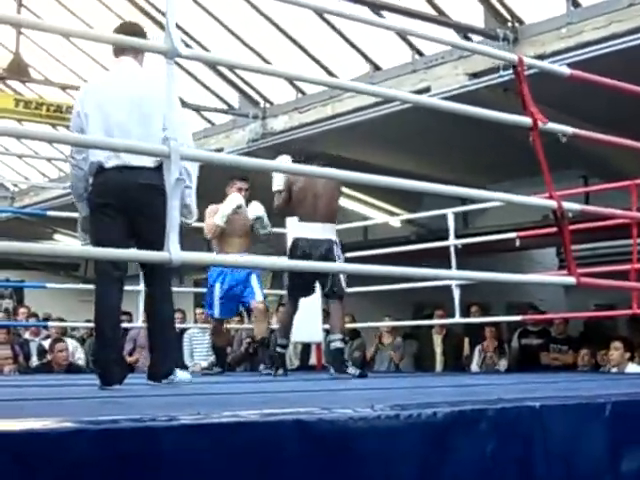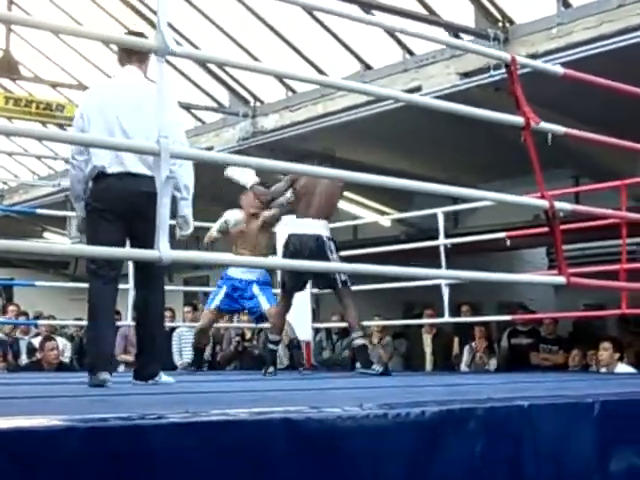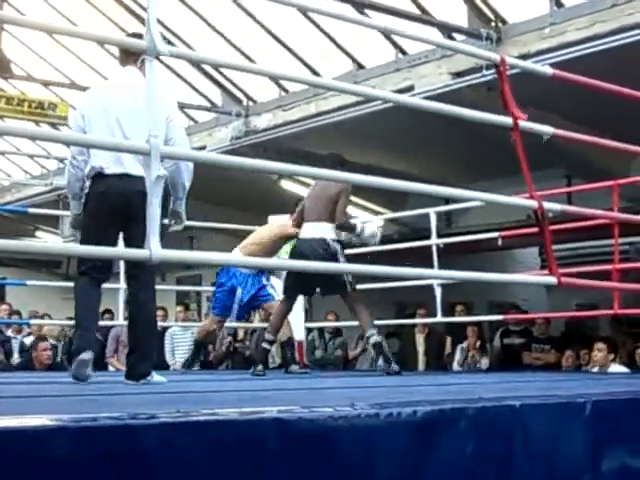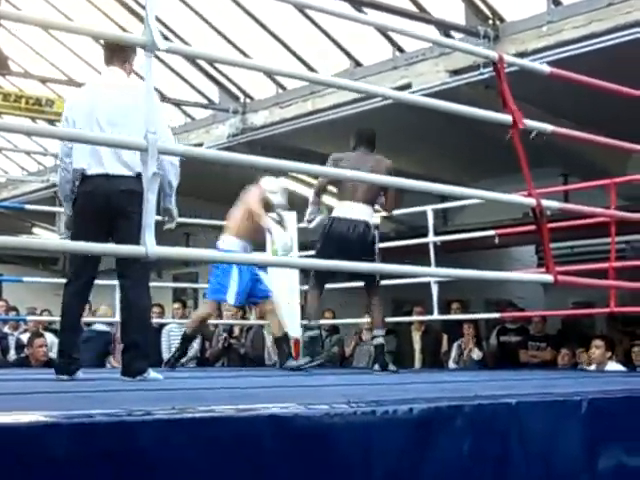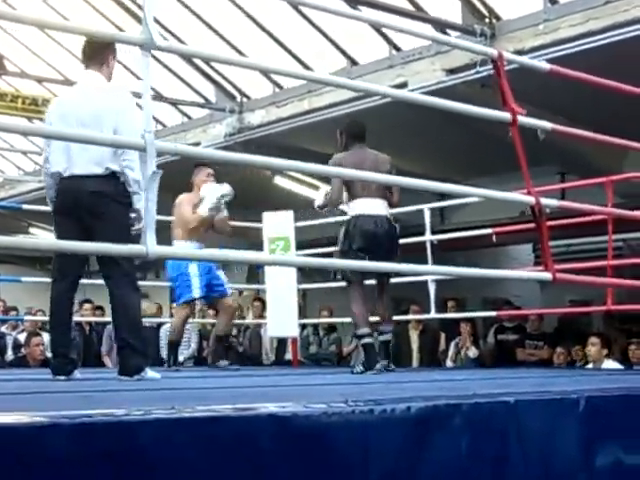
dt=0.3s
person 1, frame 1
left shoulder: (90, 91)
right shoulder: (158, 87)
left elbow: (78, 154)
right elbow: (180, 143)
left wrist: (82, 205)
right wrist: (188, 195)
left hip: (106, 186)
right hip: (149, 184)
left knee: (109, 278)
right knee: (158, 277)
left ankle: (110, 371)
right ankle: (163, 368)
person 1, frame 2
left shoulder: (93, 96)
right shoulder: (160, 97)
left elbow: (78, 157)
right elbow: (178, 154)
left wrist: (80, 205)
right wrist: (184, 205)
left hip: (106, 191)
right hip: (147, 191)
left knee: (102, 277)
right knee: (150, 281)
left ankle: (100, 364)
right ankle: (148, 368)
person 1, frame 3
left shoulder: (93, 96)
right shoulder: (160, 98)
left elbow: (77, 155)
right elbow: (180, 156)
left wrist: (75, 203)
right wrist: (179, 202)
left hip: (103, 190)
right hip: (144, 192)
left knee: (90, 272)
right knee: (141, 279)
left ankle: (83, 347)
right ankle: (140, 368)
person 1, frame 4
left shoulder: (79, 97)
right shoulder: (143, 95)
left elbow: (65, 157)
right elbow: (165, 152)
left wrist: (68, 204)
right wrist: (168, 199)
left hip: (90, 190)
right hip: (131, 190)
left knee: (79, 276)
right knee: (134, 278)
left ankle: (67, 362)
right ankle: (136, 365)
person 1, frame 5
left shoulder: (59, 102)
right shoulder: (117, 97)
left elbow: (48, 160)
right elbow: (130, 153)
left wrist: (54, 203)
right wrist: (138, 199)
left hip: (67, 191)
right hip: (104, 190)
left knee: (64, 277)
right knee: (120, 277)
left ankle: (62, 363)
right ankle: (133, 364)
person 2, frame 1
left shoulder: (293, 178)
left elbow: (279, 208)
left wrist: (278, 183)
left hip: (301, 243)
right hip: (327, 243)
left knee: (291, 302)
right knee: (335, 301)
left ankle: (279, 362)
right ankle: (337, 358)
person 2, frame 2
left shoulder: (298, 174)
right shoulder: (338, 182)
left elbow: (267, 198)
left wrist: (249, 181)
left hip: (295, 240)
right hip: (319, 240)
left knee: (284, 300)
right knee: (345, 295)
left ankle: (271, 361)
right ankle: (363, 358)
person 2, frame 3
left shoulder: (314, 188)
right shoulder: (343, 185)
left elbow: (296, 221)
right elbow: (340, 221)
right wrist: (357, 225)
left hip: (303, 245)
right hip: (325, 244)
left knee: (286, 305)
right knee: (356, 303)
left ankle: (261, 362)
right ankle: (382, 358)
person 2, frame 4
left shoulder: (338, 158)
right shoulder: (386, 165)
left elbow: (320, 186)
right elbow: (389, 207)
left wrist: (313, 207)
left hip: (337, 224)
right hip: (363, 228)
left knee: (316, 284)
right knee: (373, 292)
right ankle: (380, 357)
person 2, frame 5
left shoulder: (340, 160)
right shoulder: (385, 159)
left elbow: (335, 197)
right elbow: (395, 199)
left wrist: (322, 202)
left hip: (359, 222)
right hip: (385, 223)
left knee: (355, 287)
right knee: (382, 288)
left ankle: (368, 353)
right ankle: (385, 354)
person 3, frame 1
left shoulder: (252, 211)
right shoulder: (214, 210)
left elbow: (265, 232)
right elbow: (209, 234)
left wrist: (261, 218)
right wrist: (225, 212)
left hip: (246, 269)
right hip: (222, 270)
left knee: (260, 308)
right knee: (217, 322)
right ankle: (220, 363)
person 3, frame 2
left shoulder: (268, 218)
right shoulder: (232, 219)
left elbow: (280, 209)
right elbow: (208, 241)
right wrist: (221, 225)
left hip: (257, 280)
right hip: (232, 278)
left knee: (274, 313)
right knee: (204, 323)
right ankle: (197, 362)
person 3, frame 3
left shoulder: (286, 226)
right shoulder: (288, 225)
left hip: (255, 273)
right hip: (236, 271)
right knee: (215, 322)
right ankle: (194, 358)
person 3, frame 4
right shoulder: (253, 192)
right elbow: (258, 213)
left wrist: (277, 209)
right wrist: (277, 230)
right hip: (230, 254)
left knee: (270, 307)
right knee: (210, 308)
left ankle: (286, 357)
right ankle: (179, 352)
person 3, frame 5
left shoulder: (209, 200)
right shoulder: (185, 199)
left elbow: (226, 230)
right elbow: (191, 223)
left wrist: (220, 207)
right wrist: (209, 202)
left hip: (203, 257)
right hip: (183, 257)
left knee: (228, 304)
right knee: (185, 308)
left ankle: (218, 355)
right ankle: (171, 359)
